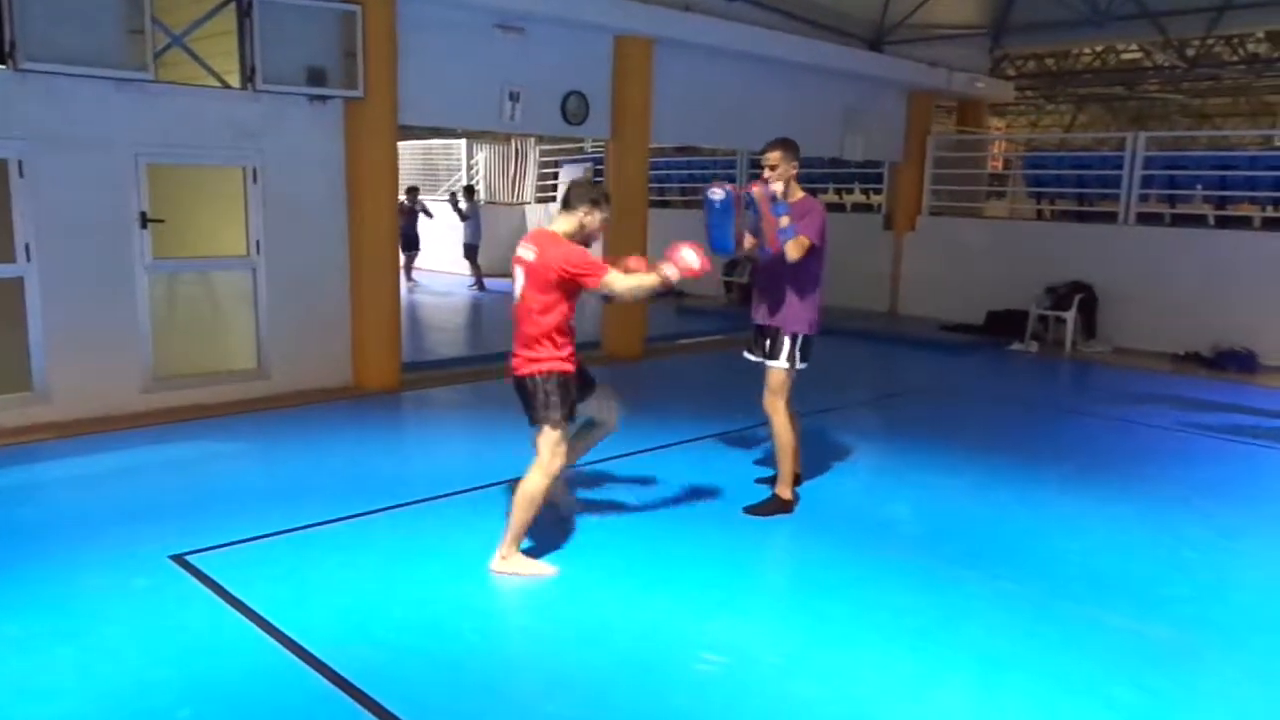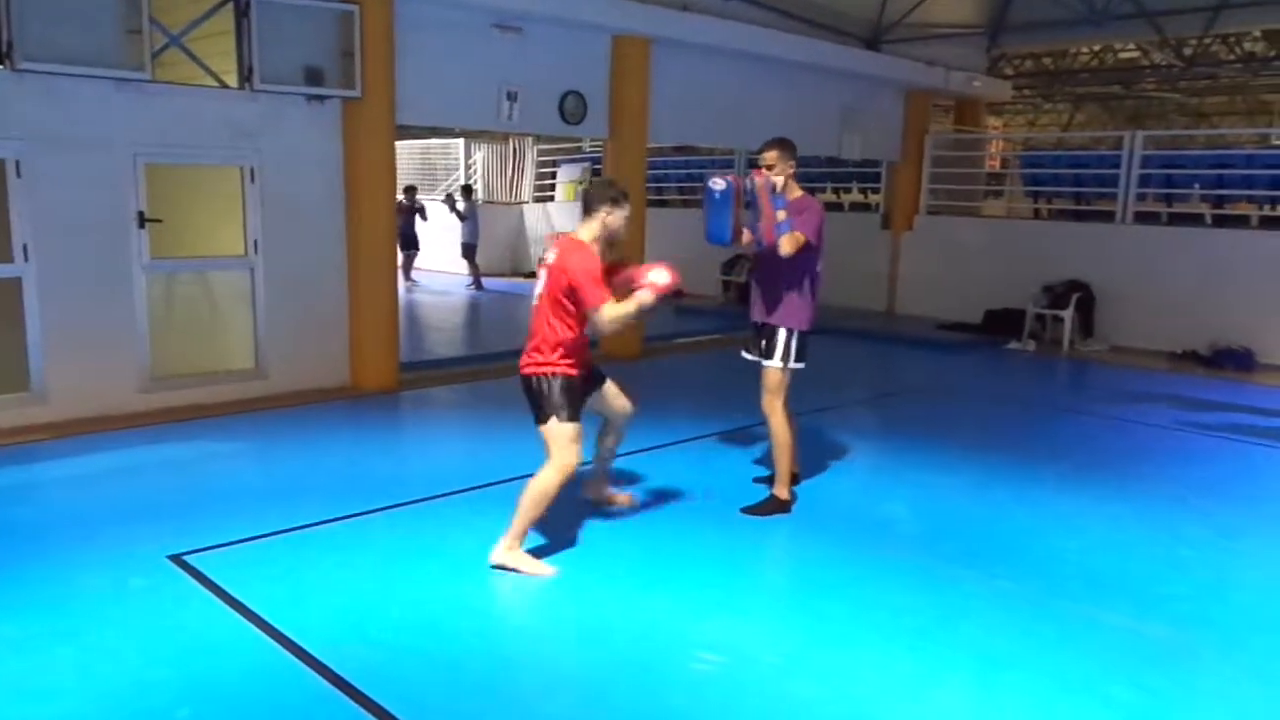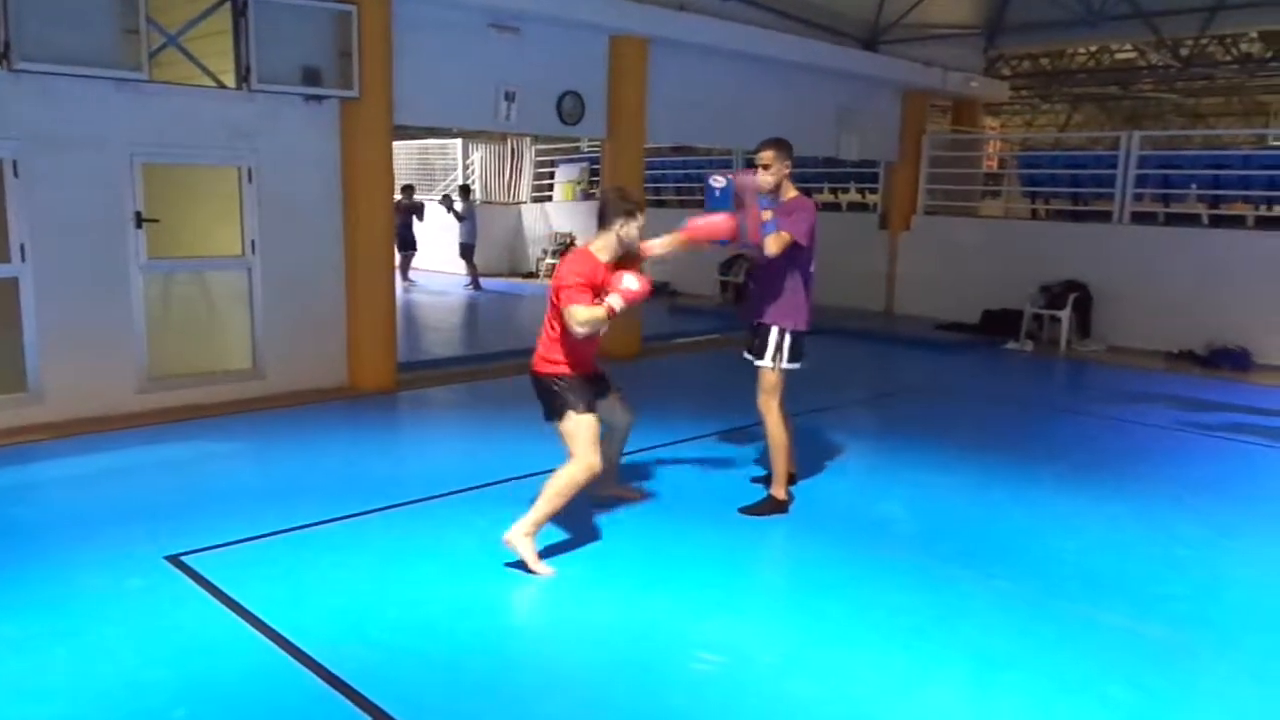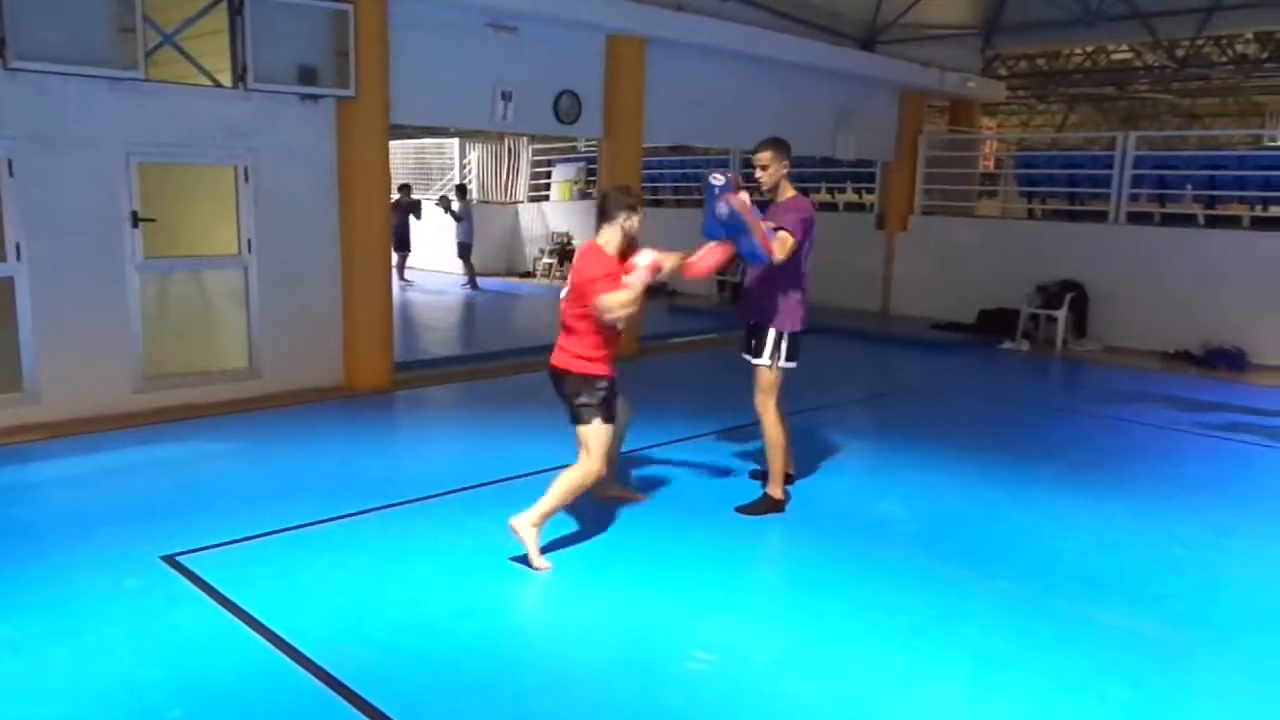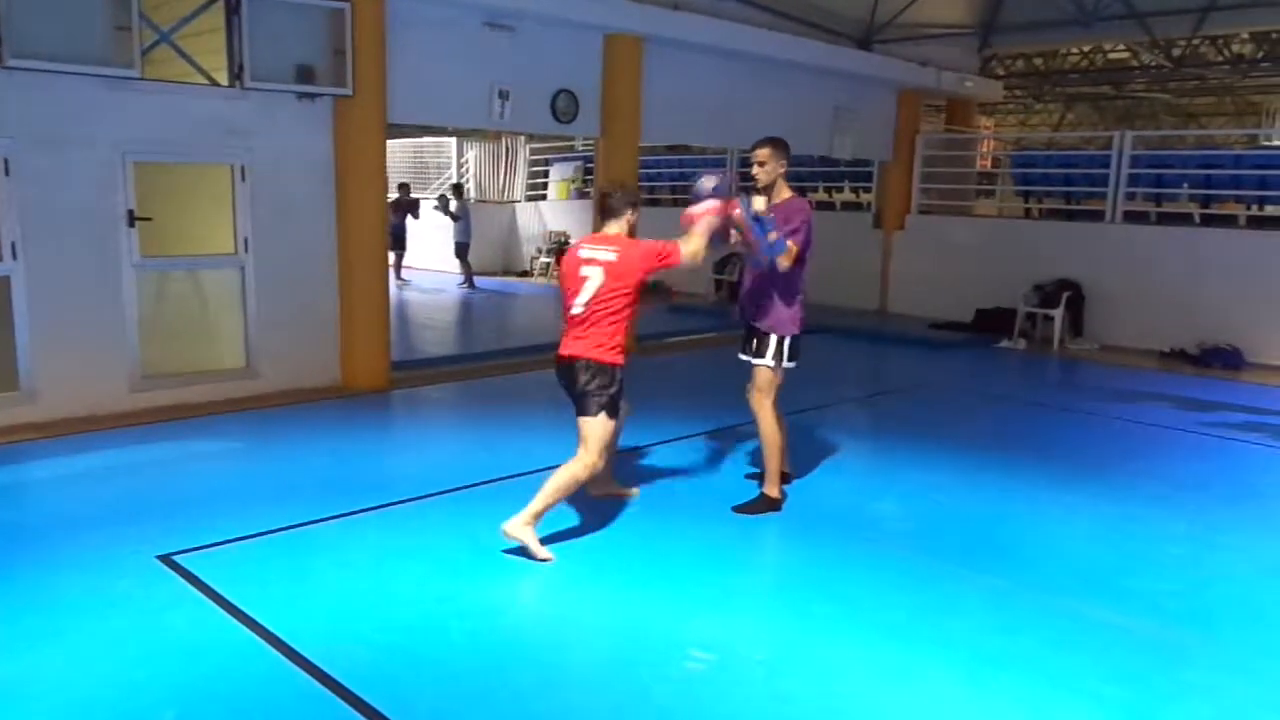
dt=0.1s
person 1, frame 1
left shoulder: (533, 243)
right shoulder: (565, 254)
right elbow: (624, 289)
left wrist: (616, 271)
right wrist: (672, 272)
left hip: (555, 361)
right hip: (544, 368)
left knee: (608, 415)
right knee: (551, 461)
left ankle: (554, 484)
right ankle: (508, 554)
person 1, frame 2
left shoulder: (566, 244)
right shoulder: (582, 260)
right elbow: (607, 321)
right wrist: (645, 296)
left hip: (571, 363)
right hip: (551, 370)
left knee: (621, 411)
right knee: (564, 462)
left ankle: (599, 485)
right ankle: (509, 548)
person 1, frame 3
left shoulder: (614, 255)
right shoulder: (580, 267)
left elbow: (652, 248)
right elbow: (579, 325)
left wrist: (693, 231)
right wrist: (618, 299)
left hip: (579, 367)
right hip: (558, 372)
left knee: (621, 420)
right knee: (588, 462)
left ankle: (609, 484)
right ankle: (524, 532)
person 1, frame 4
left shoulder: (609, 256)
right shoulder: (599, 262)
right elbow: (613, 310)
left wrist: (676, 263)
right wrist: (641, 277)
left hip: (581, 367)
right hip: (585, 371)
left knee: (619, 415)
right knee: (591, 466)
left ankle: (607, 485)
right ankle: (529, 522)
person 1, frame 5
left shoulder: (575, 253)
right shoulder: (636, 252)
right elbow: (691, 250)
right wrist: (708, 219)
left hip: (574, 356)
right hip: (598, 362)
left knee: (613, 417)
right knee: (590, 457)
left ankle: (602, 482)
right ankle: (524, 520)
person 2, frame 1
left shoulder: (811, 209)
right shoulder: (771, 207)
left elbow: (793, 252)
right elbow: (744, 248)
left wrist: (780, 207)
left hip: (792, 320)
right hip: (767, 315)
left knee: (773, 402)
right knee: (780, 399)
left ankle: (784, 493)
right ankle: (792, 469)
person 2, frame 2
left shoulder: (809, 207)
left elbow: (786, 248)
right elbow: (743, 241)
left wrist: (778, 201)
left hip: (789, 319)
right hip: (767, 314)
left knee: (772, 402)
right knee: (776, 399)
left ankle: (782, 494)
right ankle: (790, 469)
person 2, frame 3
left shoulder: (802, 207)
right shoulder: (770, 205)
left elbow: (772, 248)
left wrist: (766, 201)
left hip: (784, 318)
right hip: (765, 314)
left knee: (768, 402)
right knee: (773, 399)
left ankle: (779, 494)
right ankle: (787, 468)
person 2, frame 4
left shoulder: (800, 208)
right shoulder: (767, 206)
left elbow: (774, 251)
left hip: (780, 318)
right hip: (761, 315)
left knee: (765, 401)
right knee: (767, 397)
left ankle: (775, 493)
right ankle: (785, 467)
person 2, frame 5
left shoulder: (797, 209)
right shoulder: (764, 205)
left elbow: (783, 262)
left wrist: (763, 219)
left hip: (779, 320)
right hip: (758, 315)
left knee: (761, 400)
right knee: (761, 396)
left ankle: (772, 492)
right ankle: (781, 466)
